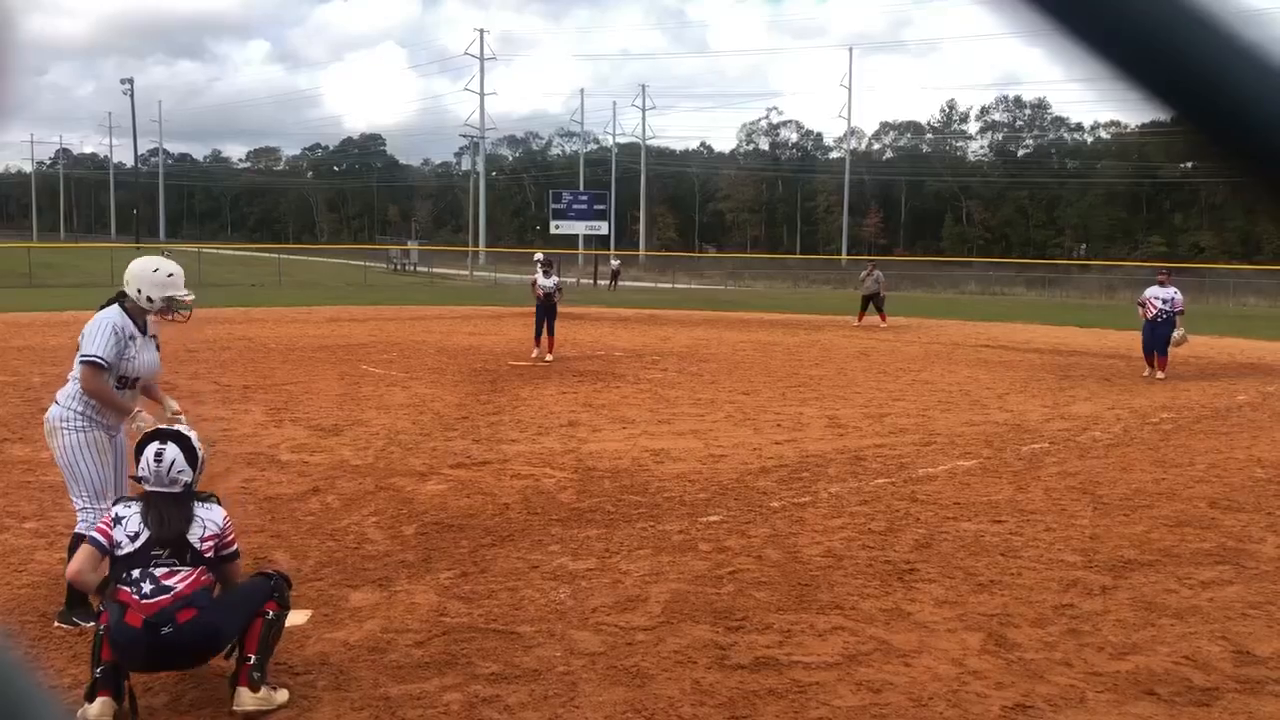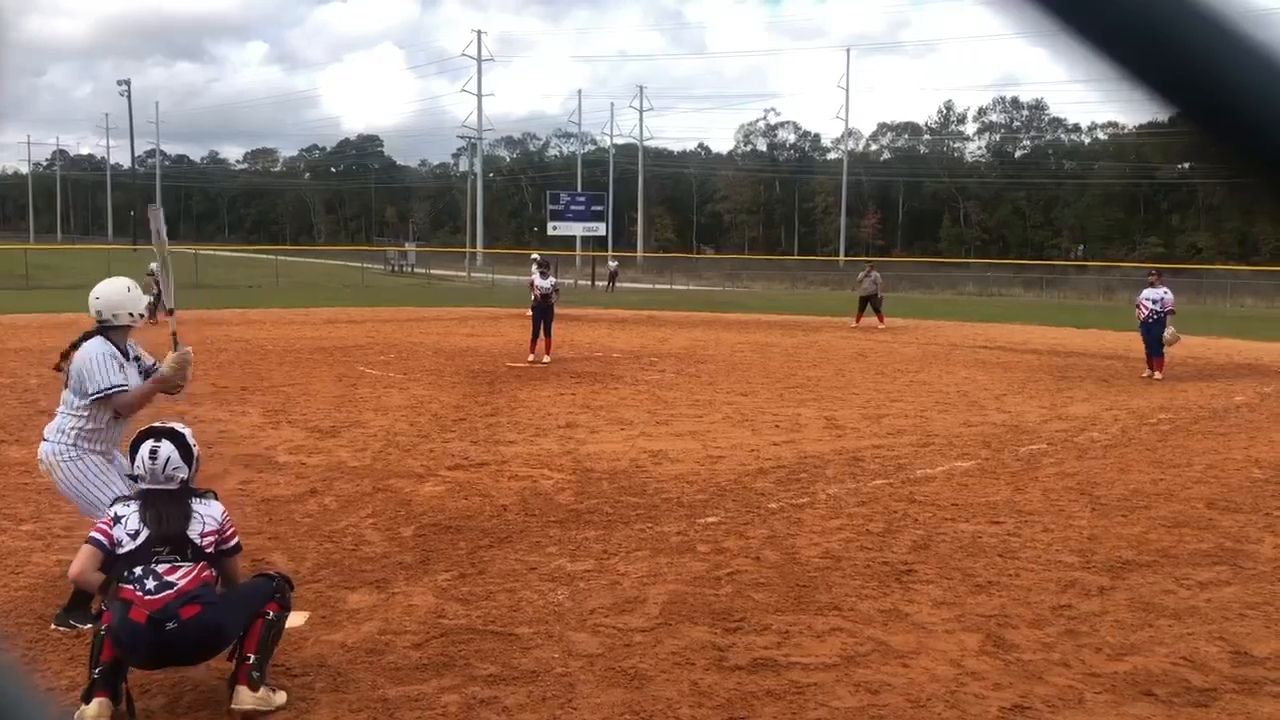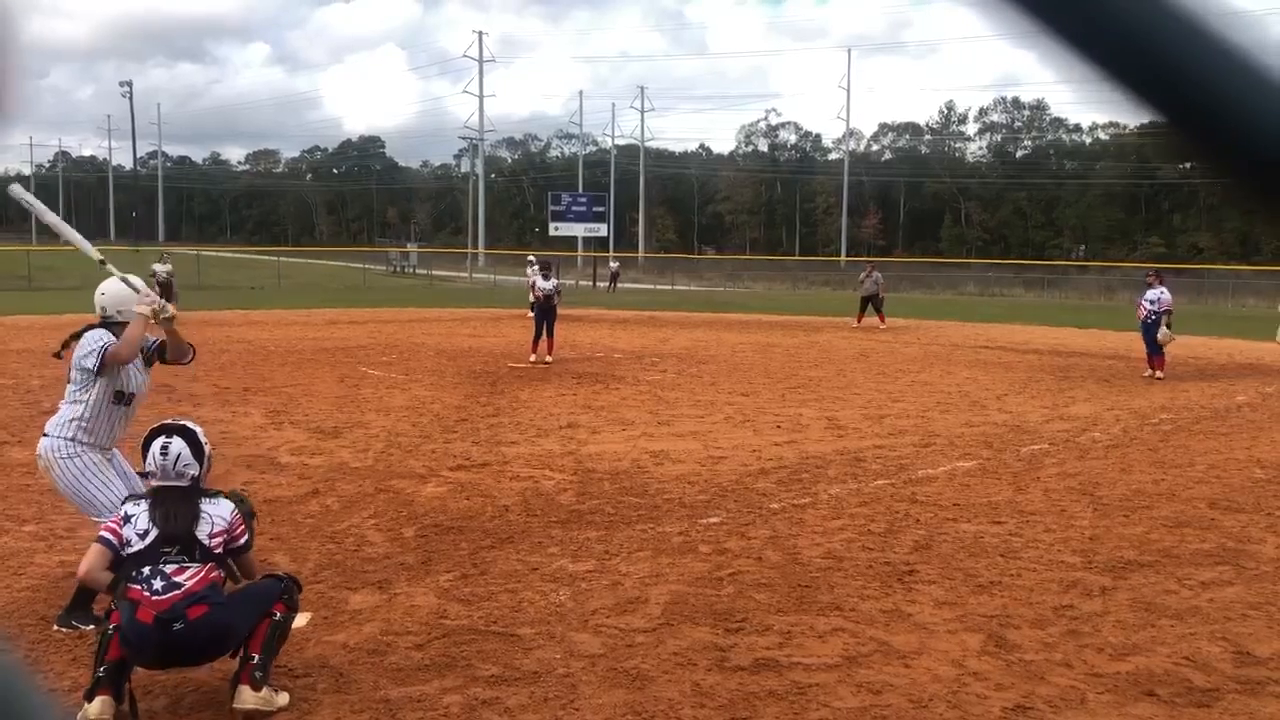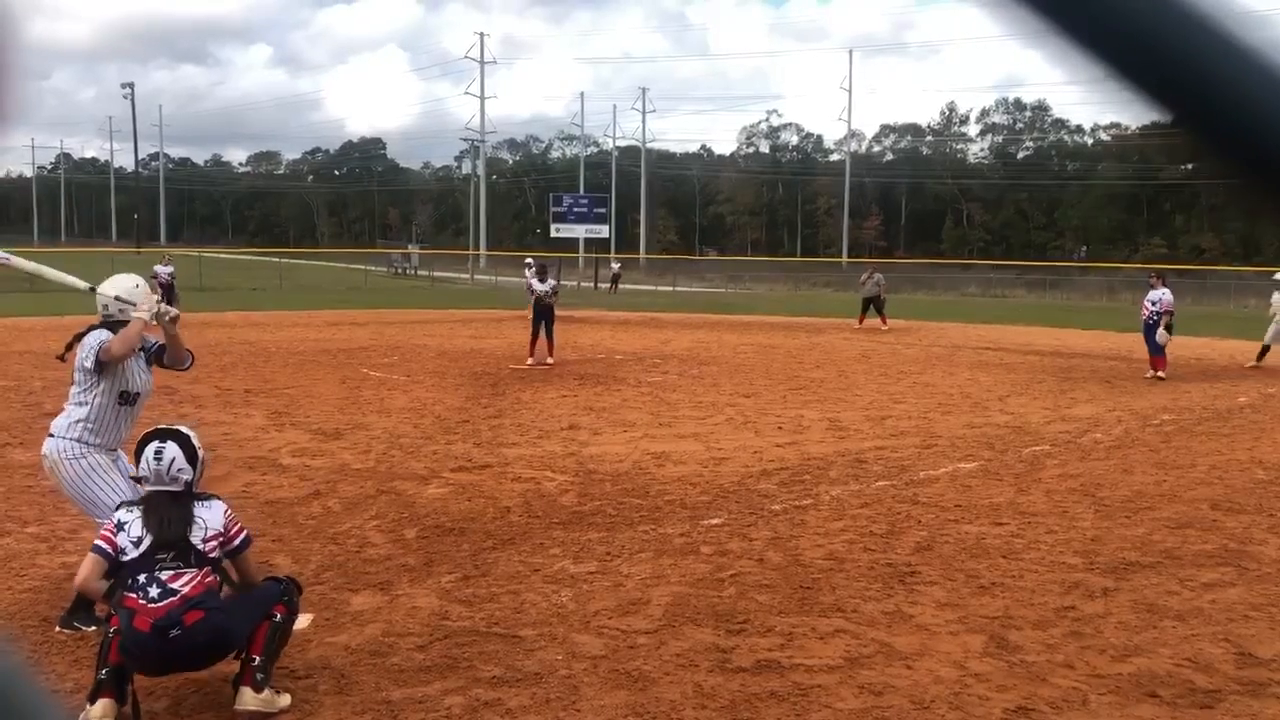
dt=0.4s
person 1, frame 1
left shoulder: (144, 326)
right shoulder: (109, 323)
left elbow: (145, 377)
right elbow: (90, 381)
left wrist: (165, 402)
right wrist: (133, 414)
left hip: (110, 426)
right hip: (76, 424)
left knee: (116, 508)
right knee: (94, 513)
right ankle: (73, 609)
person 1, frame 2
left shoulder: (130, 350)
right shoulder: (96, 354)
left elbow: (168, 387)
right elbow: (125, 405)
left wrist: (176, 371)
right wrist: (164, 372)
left hip: (99, 452)
right hip: (67, 453)
right ankle: (73, 612)
person 1, frame 3
left shoulder: (138, 342)
right shoulder: (95, 340)
left elbow: (183, 355)
right elbow: (124, 355)
left wrist: (167, 325)
right wrist: (143, 315)
left hip: (100, 449)
right hip: (66, 449)
right ankle: (75, 612)
person 1, frame 4
left shoulder: (141, 343)
right shoulder: (97, 340)
left elbow: (181, 361)
right elbow: (117, 351)
left wrist: (169, 328)
right wrist: (142, 319)
left hip: (104, 449)
right hip: (72, 449)
right ankle: (78, 614)
person 2, frame 1
left shoulder: (120, 512)
right shoulder: (213, 513)
left elbow: (77, 573)
right elbow: (232, 585)
left wrist: (119, 594)
left hip: (132, 646)
right hip: (196, 640)
left knee: (113, 608)
right knee: (272, 585)
left ankle: (102, 696)
right ankle: (250, 686)
person 2, frame 2
left shoulder: (119, 512)
right shoulder: (211, 509)
left elbow: (79, 573)
right elbow: (232, 582)
left wrist: (119, 591)
left hip: (135, 644)
right hip: (199, 634)
left knee: (113, 608)
right knee: (274, 587)
right ankle: (249, 686)
person 2, frame 3
left shoulder: (130, 511)
right shoulder: (222, 507)
left elbow: (88, 573)
right elbow: (251, 575)
left wrist: (128, 591)
right wrist: (246, 526)
left hip: (143, 645)
right hip: (206, 636)
left knee: (122, 607)
right knee: (282, 588)
left ankle: (103, 695)
right ankle: (252, 685)
person 2, frame 4
left shoulder: (123, 517)
right shoulder: (215, 510)
left elbow: (84, 582)
right elbow: (251, 582)
left wrist: (125, 600)
right wrist: (225, 604)
left hip: (141, 653)
right hip: (203, 641)
right knee: (282, 591)
right ankle: (254, 687)
